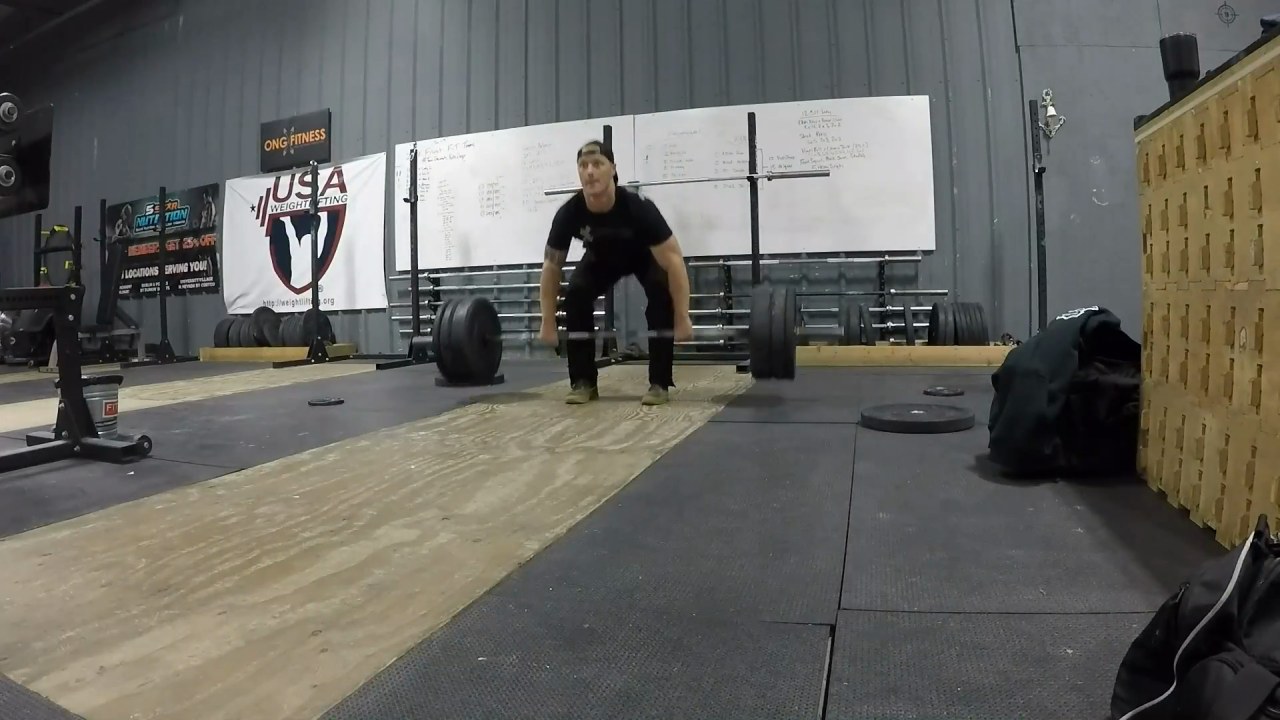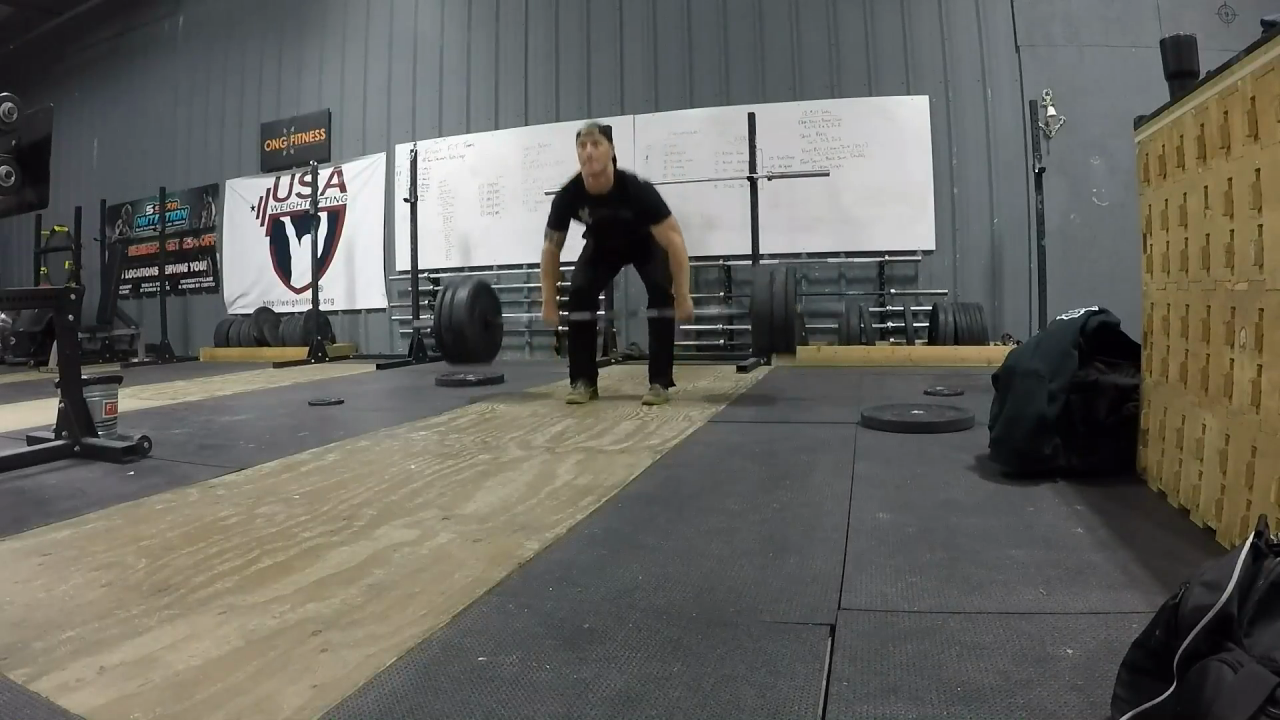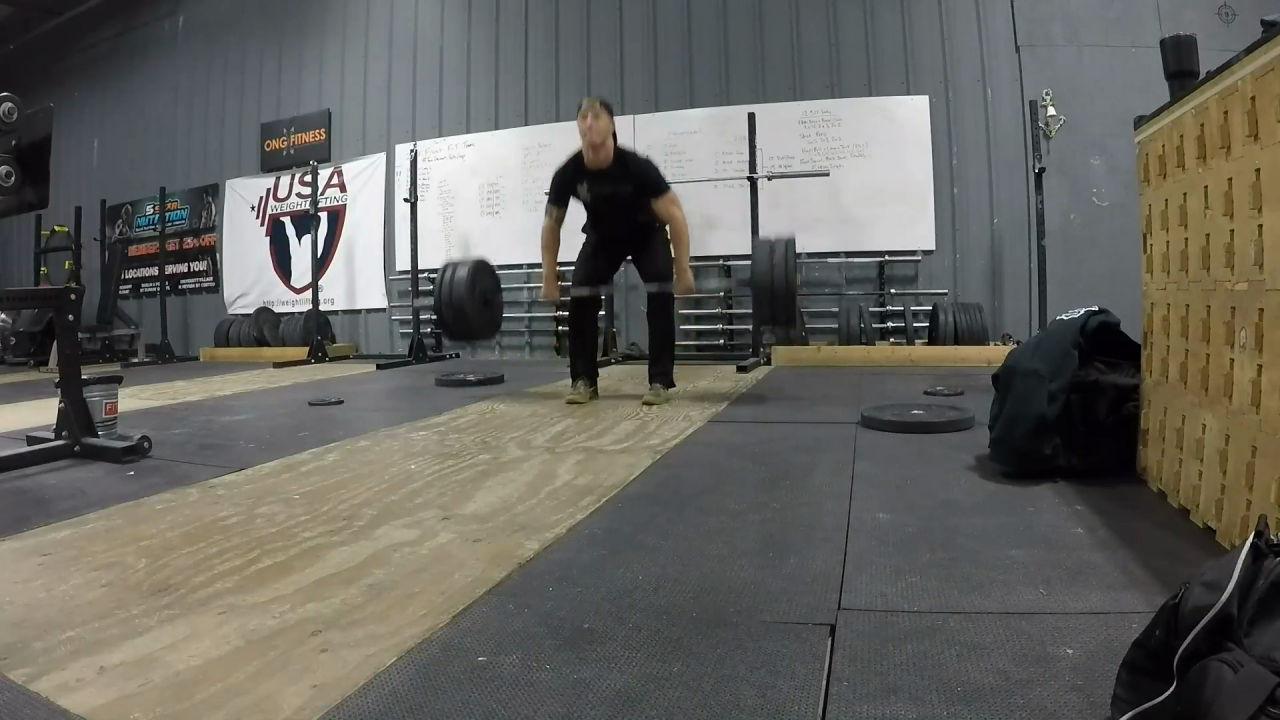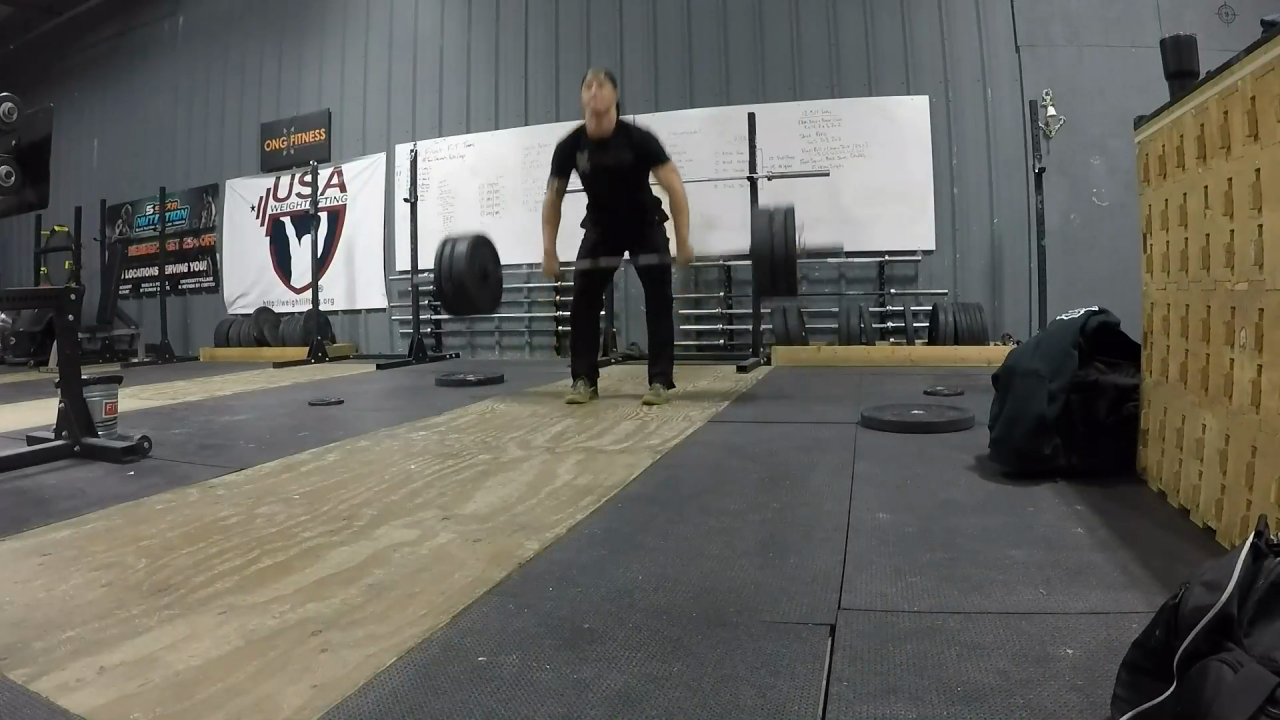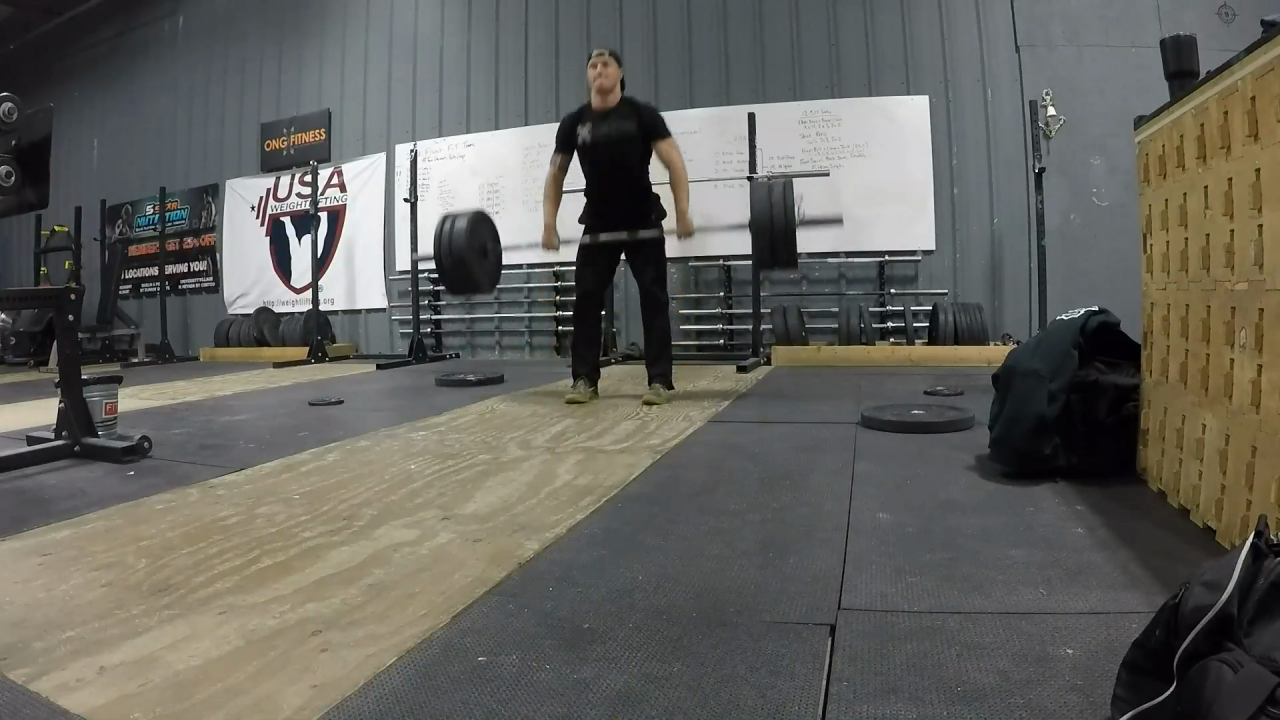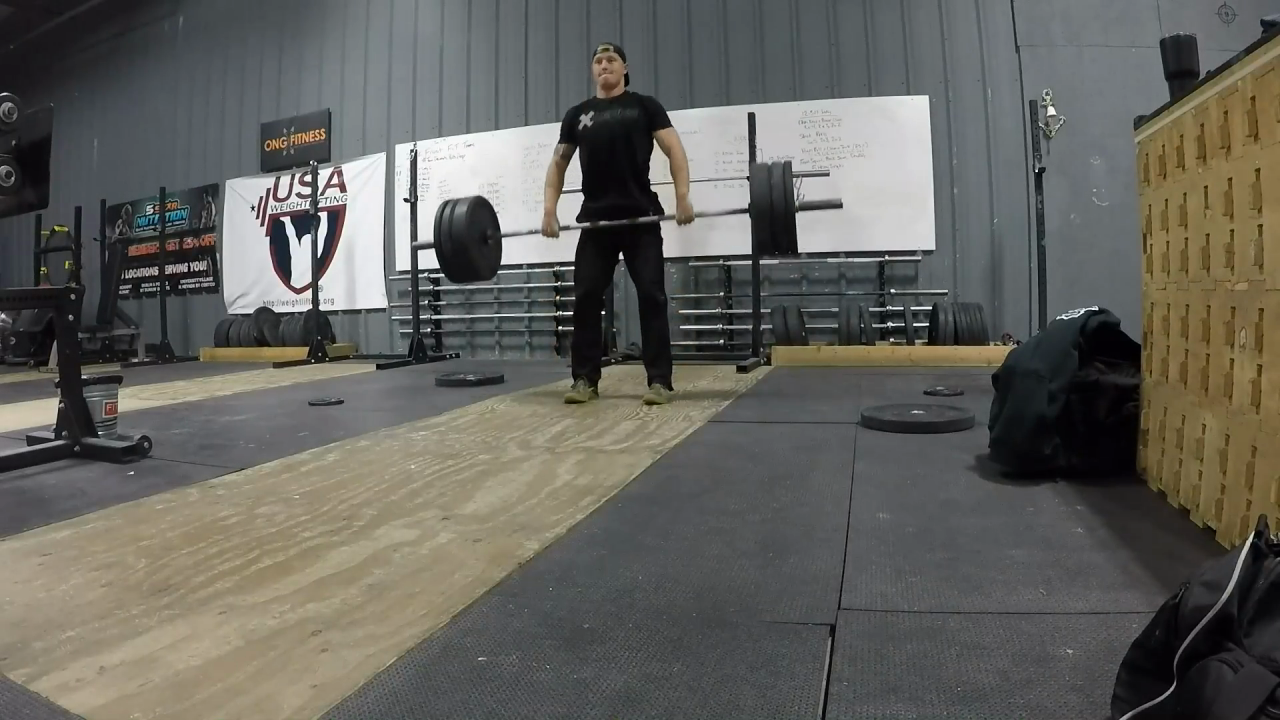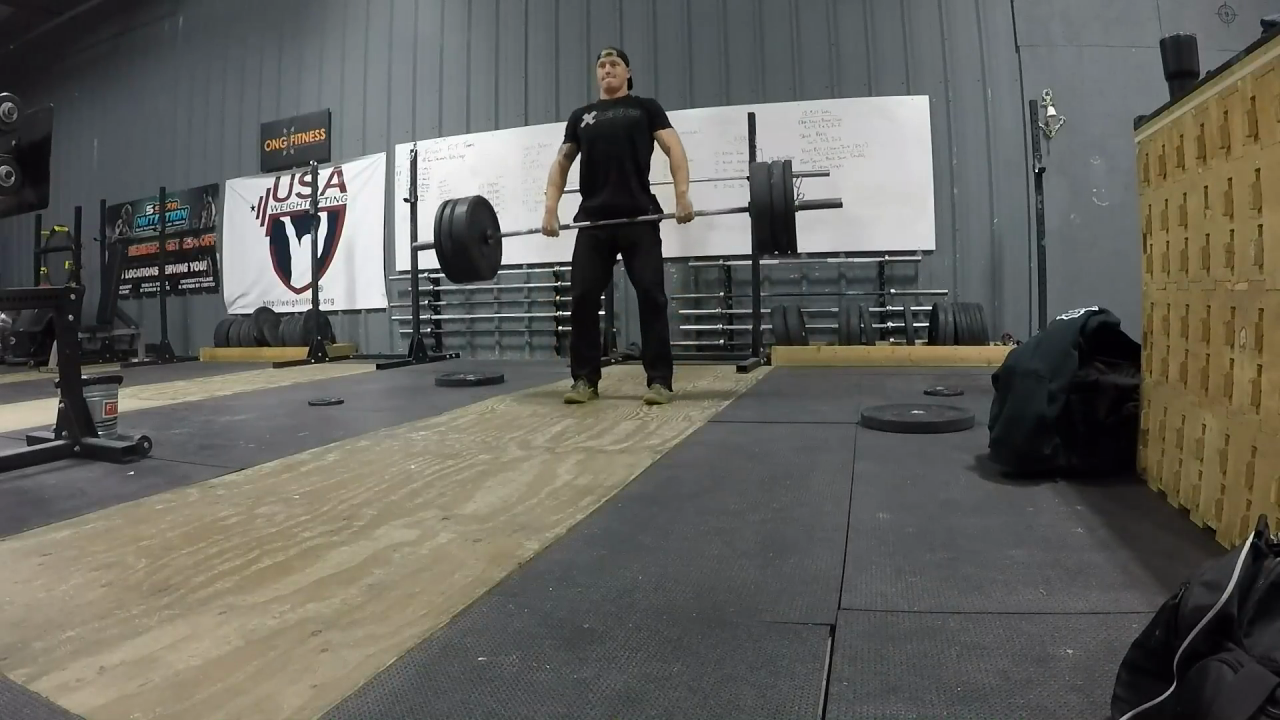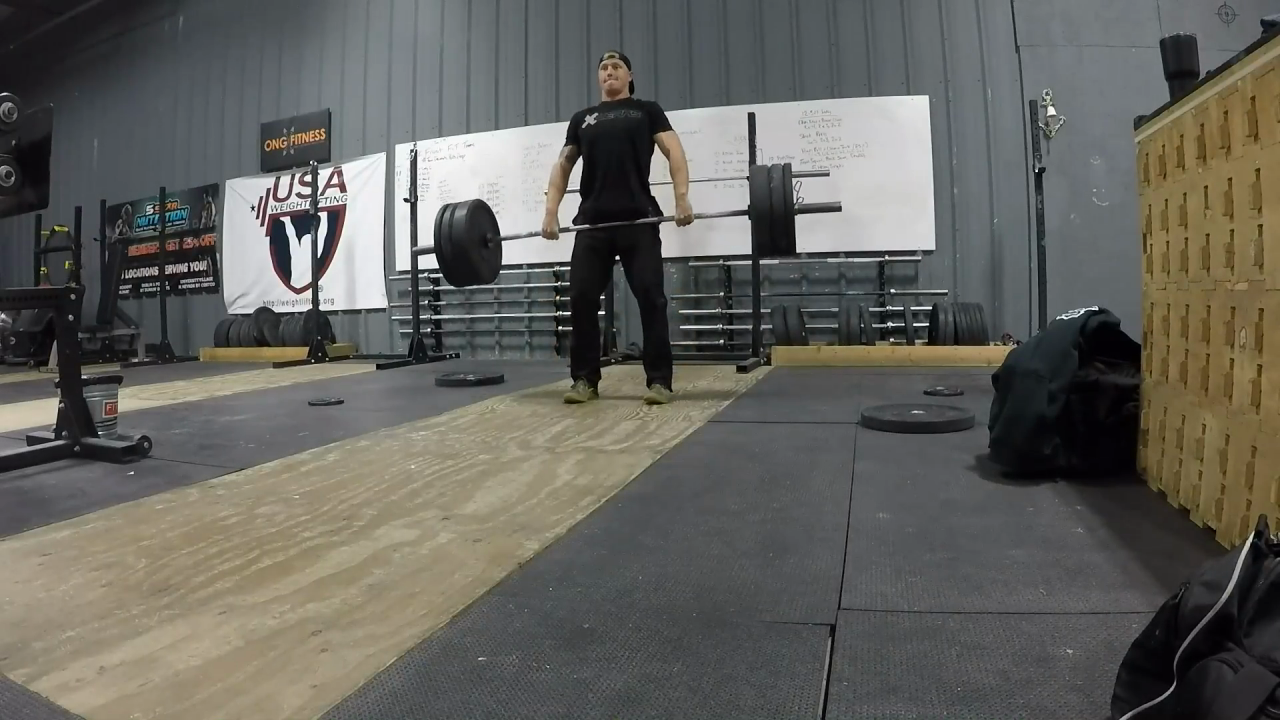
dt=0.1s
person 1, frame 1
left shoulder: (637, 208)
right shoulder: (569, 214)
left elbow: (672, 261)
right elbow: (551, 268)
left wrist: (681, 318)
right wrist: (549, 322)
left hip: (644, 256)
right hip: (601, 258)
left knee: (660, 295)
right knee: (575, 297)
left ankle: (659, 383)
right ankle: (583, 382)
person 1, frame 2
left shoulder: (637, 190)
right shoulder: (568, 196)
left elbow: (673, 240)
right elbow: (551, 249)
left wrist: (682, 298)
right wrist: (549, 303)
left hip: (644, 243)
right hip: (601, 245)
left knee: (660, 292)
right knee: (579, 294)
left ankle: (659, 382)
right ankle: (583, 381)
person 1, frame 3
left shoulder: (636, 167)
right shoulder: (568, 172)
left elbow: (674, 217)
right elbow: (551, 227)
left wrist: (682, 271)
right wrist: (549, 279)
left hip: (645, 232)
right hip: (601, 236)
left knee: (660, 297)
right knee: (581, 296)
left ankle: (660, 382)
right ankle: (584, 381)
person 1, frame 4
left shoulder: (638, 138)
right shoulder: (569, 146)
left elbow: (673, 186)
right elbow: (553, 200)
left wrist: (682, 241)
right wrist: (549, 252)
left hip: (644, 224)
right hip: (600, 227)
left knee: (658, 292)
right knee: (584, 295)
left ankle: (660, 382)
right ankle: (584, 380)
person 1, frame 5
left shoulder: (641, 114)
right shoulder: (573, 122)
left elbow: (673, 162)
right elbow: (555, 176)
left wrist: (682, 213)
right wrist: (549, 225)
left hip: (642, 217)
right hip: (598, 221)
left knee: (653, 294)
right knee: (587, 297)
left ankle: (659, 381)
right ankle: (585, 379)
person 1, frame 6
left shoulder: (643, 106)
right shoulder: (577, 114)
left elbow: (674, 148)
right elbow: (558, 164)
left wrist: (683, 197)
right wrist: (549, 210)
left hip: (640, 215)
right hip: (595, 218)
left knee: (651, 295)
right knee: (586, 297)
left ankle: (659, 381)
right ankle: (585, 379)
person 1, frame 7
left shoulder: (645, 108)
right shoulder: (581, 116)
left elbow: (673, 148)
right elbow: (561, 163)
left wrist: (682, 194)
right wrist: (550, 207)
left hip: (638, 216)
right hip: (592, 218)
left knee: (651, 296)
right knee: (583, 297)
left ankle: (659, 381)
right ankle: (585, 380)
person 1, frame 8
left shoulder: (646, 111)
right shoulder: (582, 118)
left elbow: (673, 150)
right elbow: (563, 166)
left wrist: (682, 197)
right wrist: (550, 211)
left hip: (638, 218)
right hip: (591, 220)
left knee: (650, 297)
right knee: (582, 298)
left ankle: (659, 381)
right ankle: (585, 380)
